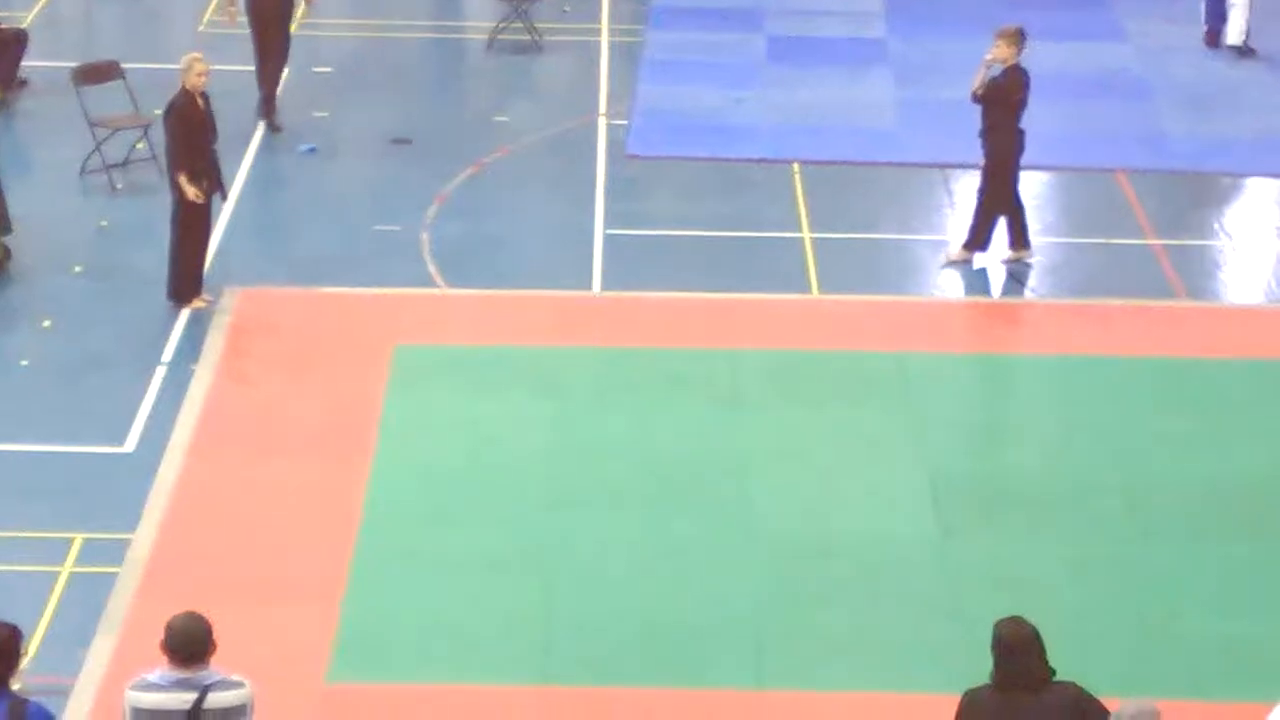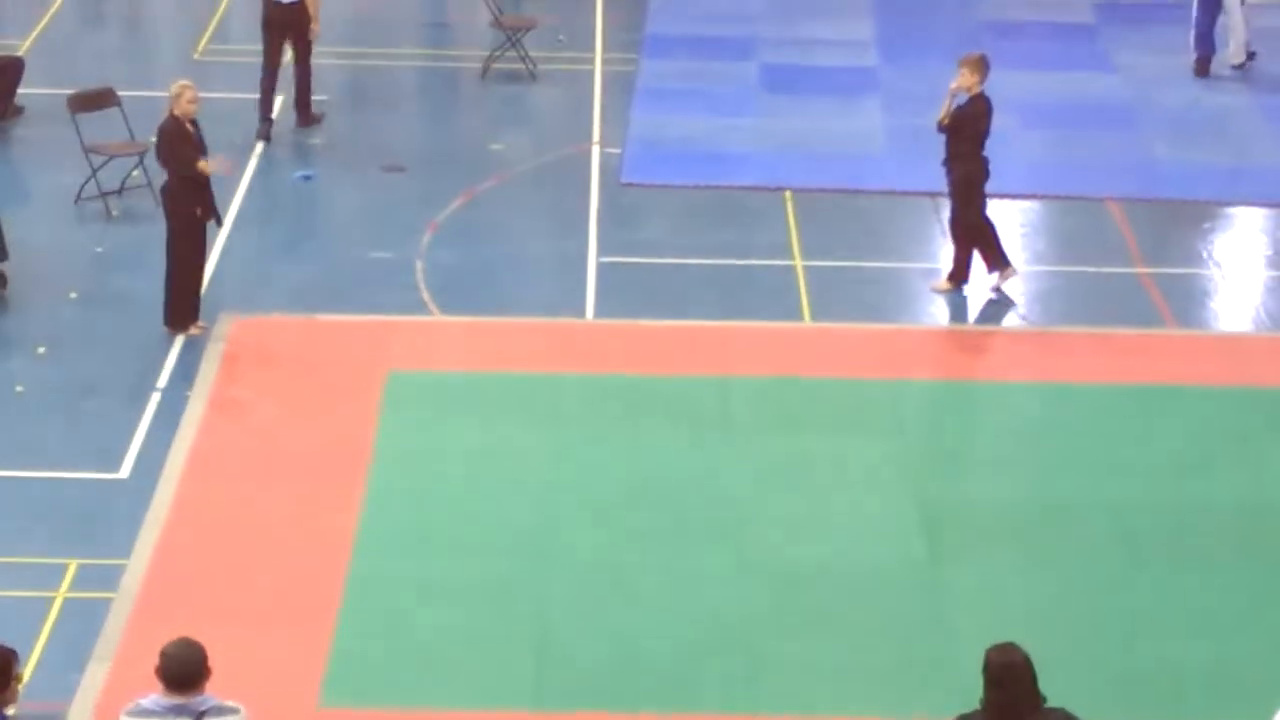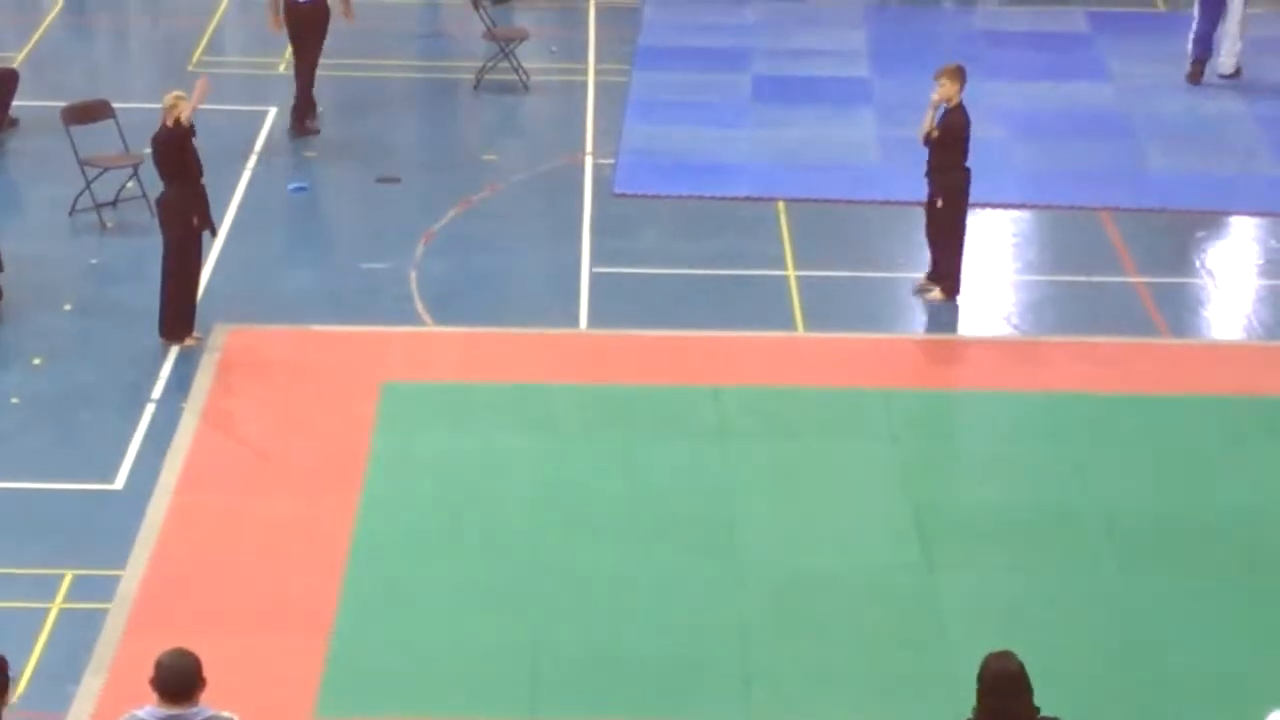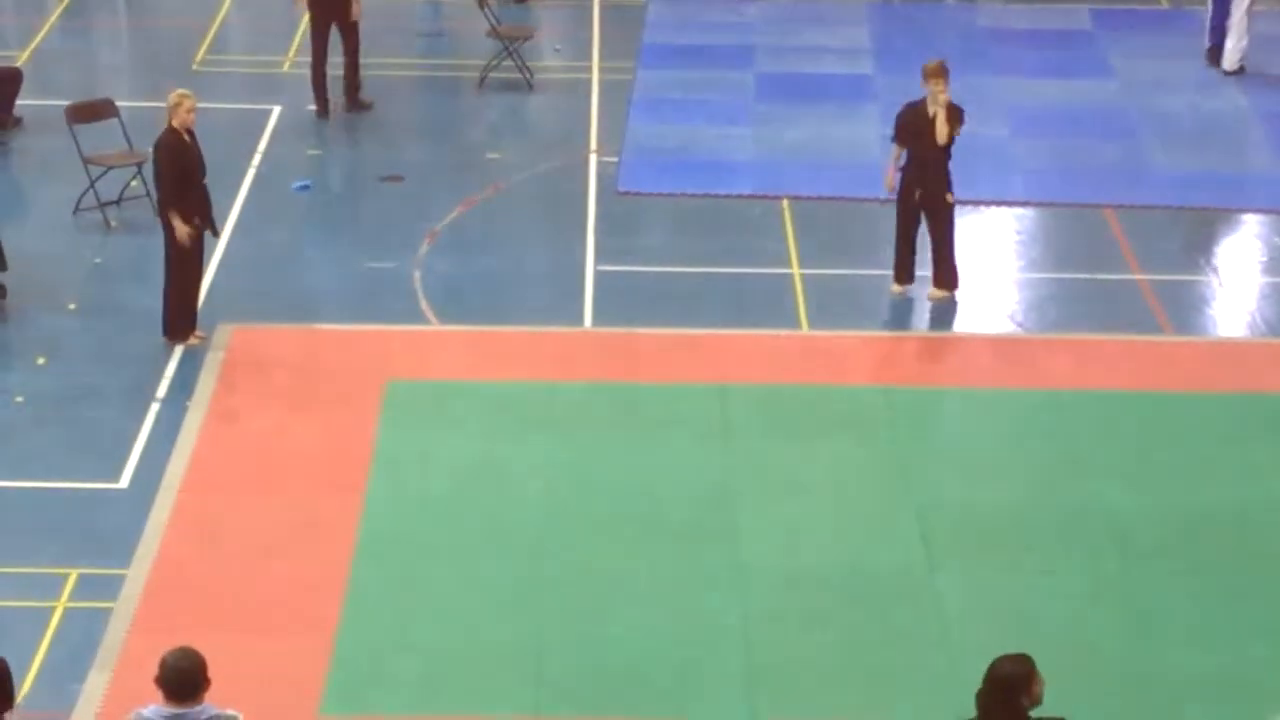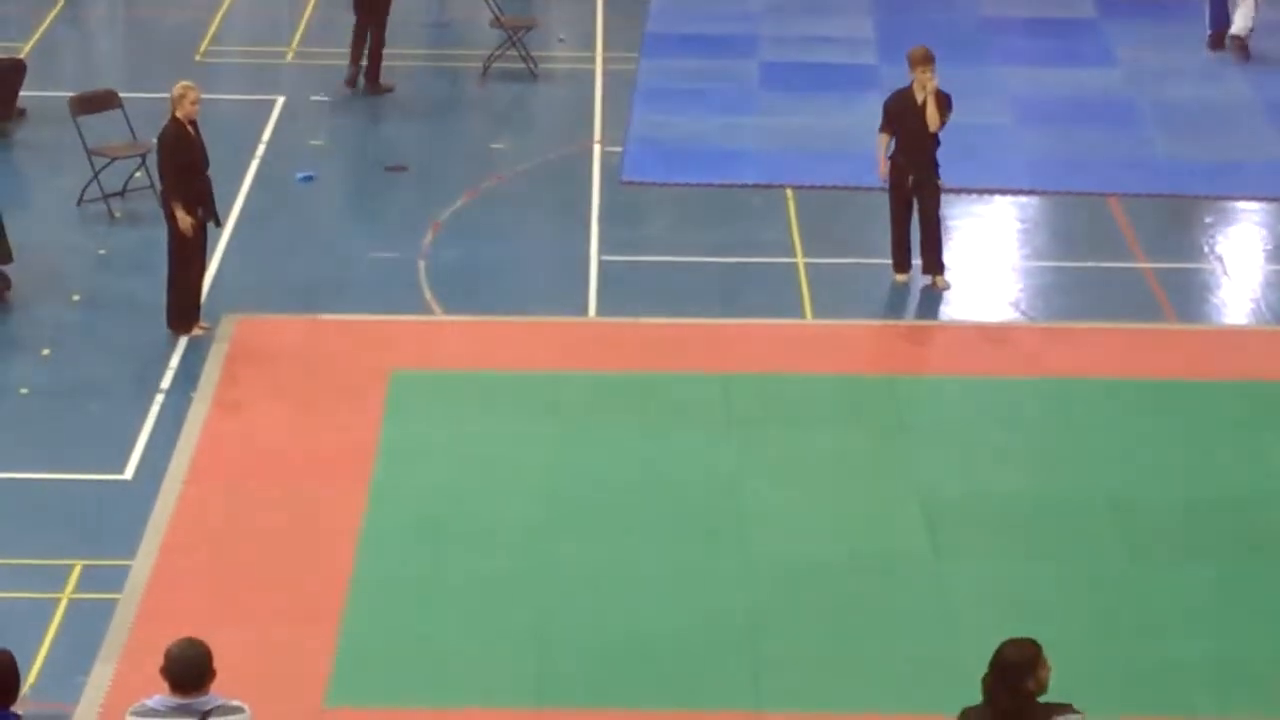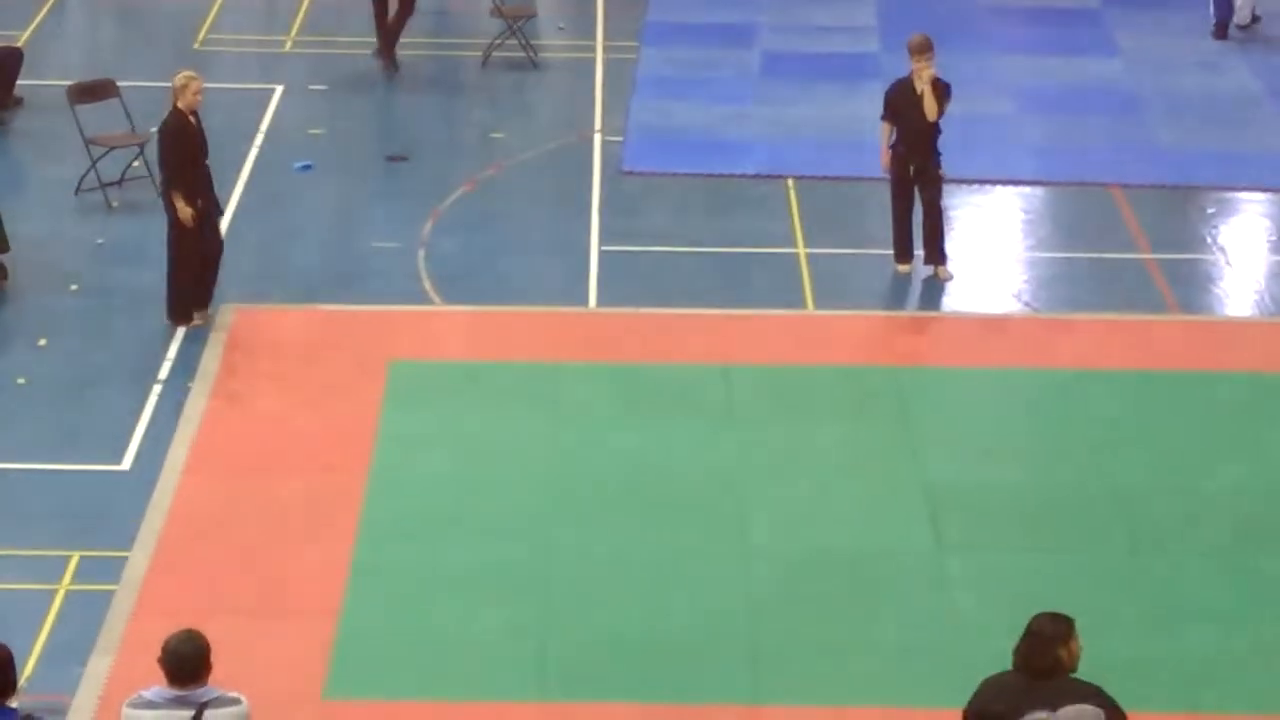
dt=0.5s
person 1, frame 1
left shoulder: (203, 99)
right shoulder: (177, 107)
right elbow: (173, 150)
left wrist: (212, 176)
right wrist: (185, 184)
left hip: (203, 175)
right hip: (188, 178)
left knee: (201, 234)
right knee: (186, 235)
left ankle: (194, 289)
right ankle: (182, 294)
person 1, frame 2
left shoulder: (192, 126)
right shoulder: (168, 131)
right elbow: (178, 163)
right wrist: (207, 166)
left hip: (195, 198)
right hip: (179, 201)
left knee: (196, 260)
right knee: (181, 261)
left ankle: (189, 316)
right ankle: (178, 321)
person 1, frame 3
left shoulder: (181, 136)
right shoulder: (162, 140)
right elbow: (179, 127)
right wrist: (194, 102)
left hip: (189, 208)
right hip: (175, 211)
left knee: (190, 270)
right knee: (177, 271)
left ankle: (184, 327)
right ankle: (173, 332)
person 1, frame 4
left shoulder: (189, 136)
right shoulder: (166, 144)
right elbow: (164, 188)
left wrist: (202, 213)
right wrist: (176, 222)
left hip: (193, 212)
right hip: (178, 216)
left knee: (193, 272)
right knee: (180, 272)
left ankle: (188, 326)
right ankle: (177, 331)
person 1, frame 5
left shoulder: (192, 127)
right shoulder: (170, 135)
right elbow: (168, 179)
left wrist: (205, 205)
right wrist: (179, 213)
left hip: (196, 204)
right hip: (181, 208)
left knee: (196, 262)
right knee: (183, 264)
left ankle: (192, 317)
right ankle: (181, 323)
person 1, frame 6
left shoulder: (193, 118)
right shoulder: (172, 125)
right elbow: (169, 169)
left wrist: (206, 194)
right wrist: (180, 203)
left hip: (199, 193)
right hip: (182, 197)
left knee: (212, 247)
right knee: (184, 255)
left ankle: (198, 303)
right ankle: (181, 314)
person 2, frame 1
left shoulder: (1007, 79)
right shoulder: (1017, 76)
left elbow: (977, 95)
right elbow: (993, 97)
left wrist: (984, 68)
right wrist: (989, 70)
left hip: (1001, 143)
right hip: (1007, 140)
left knee: (989, 196)
right knee: (1007, 195)
left ankle: (971, 247)
right ankle: (1020, 246)
person 2, frame 2
left shoulder: (972, 108)
right shoulder: (980, 104)
left elbow: (942, 125)
right elbow: (956, 126)
left wrist: (950, 97)
right wrist: (954, 98)
left hip: (966, 172)
right hip: (971, 169)
left knee: (961, 224)
right knee: (977, 220)
left ankle: (957, 278)
right ankle: (1002, 265)
person 2, frame 3
left shoulder: (956, 119)
right shoulder: (951, 113)
left elbow: (928, 139)
left wrist: (931, 110)
left hip: (951, 183)
right hip: (944, 180)
left knee: (949, 234)
right knee: (935, 230)
left ankle: (949, 287)
right ankle: (936, 277)
person 2, frame 4
left shoulder: (954, 113)
right shoulder: (911, 110)
left elbow: (942, 140)
right elbow: (899, 142)
left wrist: (942, 109)
right wrist: (892, 170)
left hip: (938, 179)
right hip: (912, 176)
left knee: (942, 232)
right knee: (905, 230)
left ankle: (945, 284)
right ankle: (901, 279)
person 2, frame 5
left shoulder: (942, 99)
right shoulder: (897, 99)
left elbow: (934, 126)
right elbow: (886, 131)
left wrist: (930, 95)
right wrist: (883, 161)
left hip: (927, 166)
right hip: (901, 165)
left knee: (931, 219)
right knee: (900, 218)
left ankle: (936, 271)
right ankle: (901, 267)
person 2, frame 6
left shoulder: (941, 88)
right shoulder: (897, 88)
left elbow: (932, 116)
right elbow: (888, 121)
left wrist: (927, 85)
right wrist: (885, 151)
left hip: (928, 156)
right hip: (902, 155)
left knee: (933, 209)
right knee: (901, 209)
left ankle: (938, 261)
right ankle: (903, 258)
